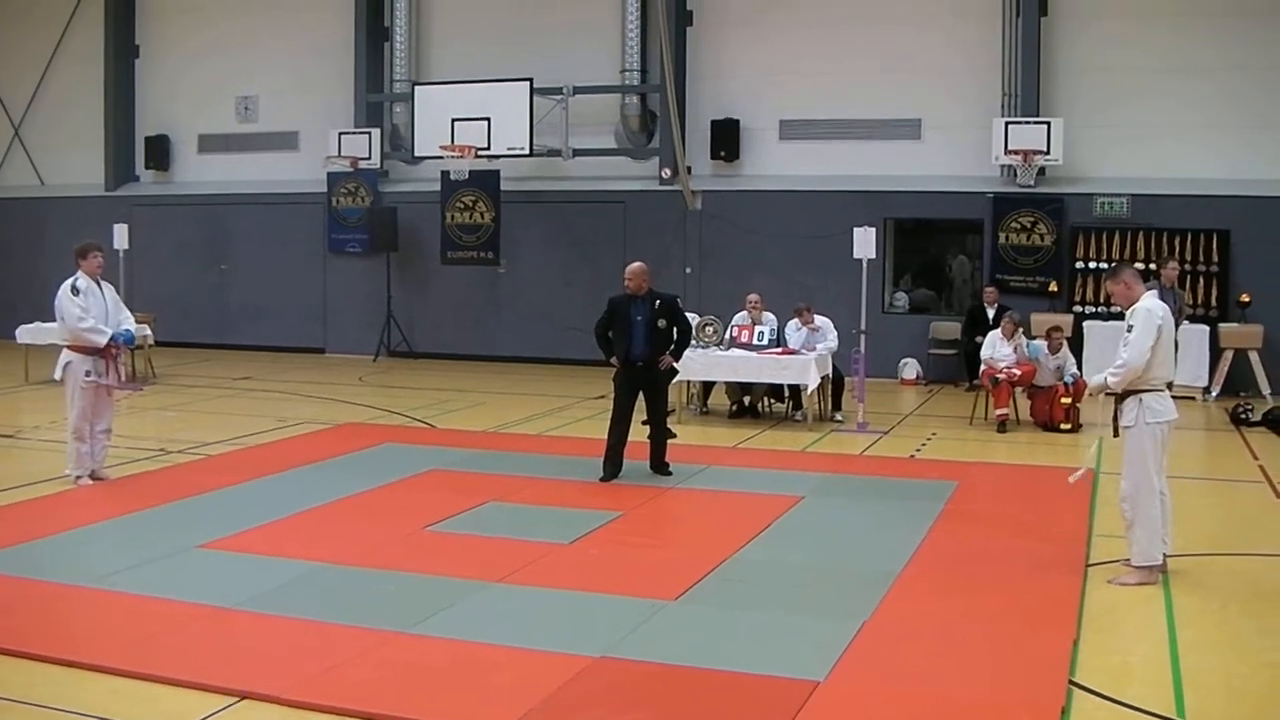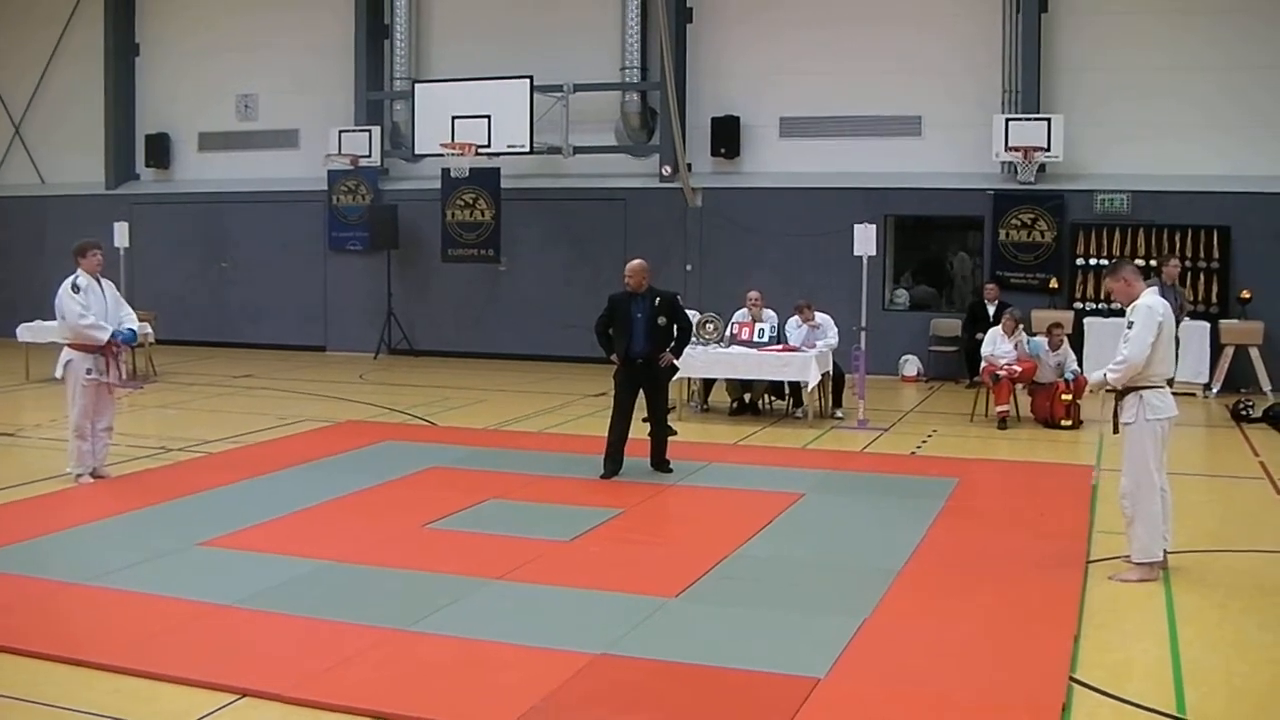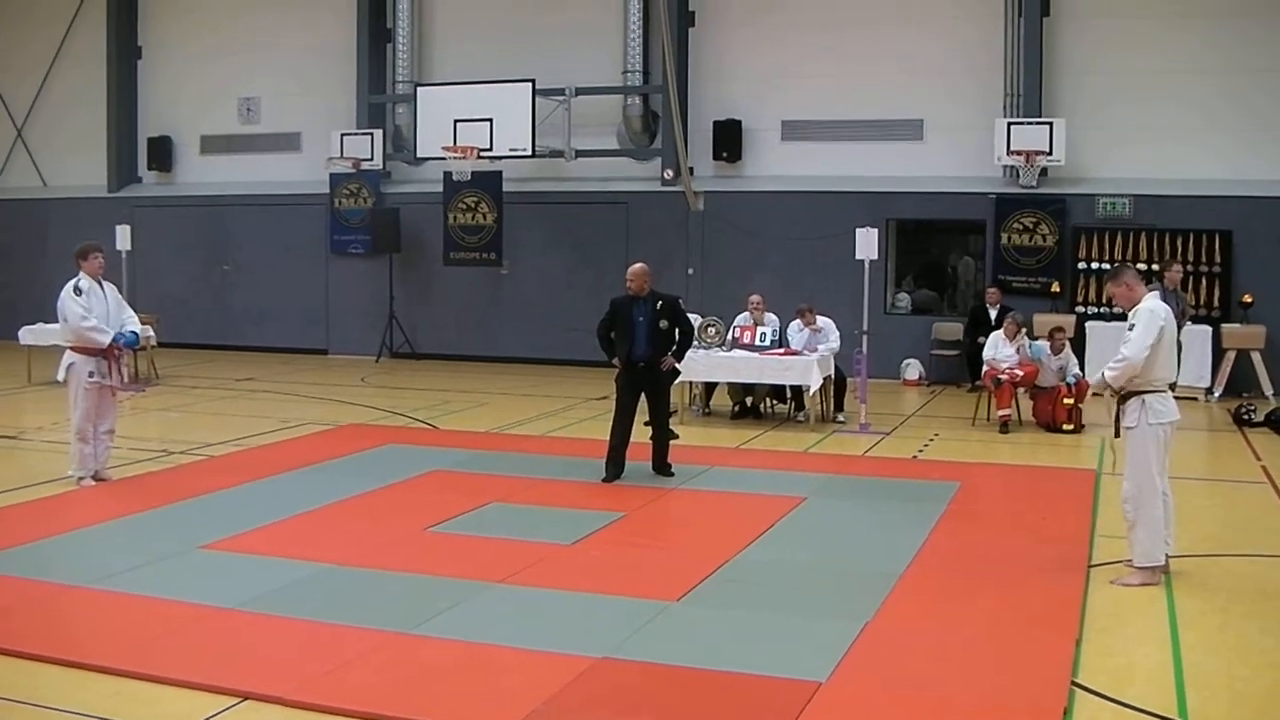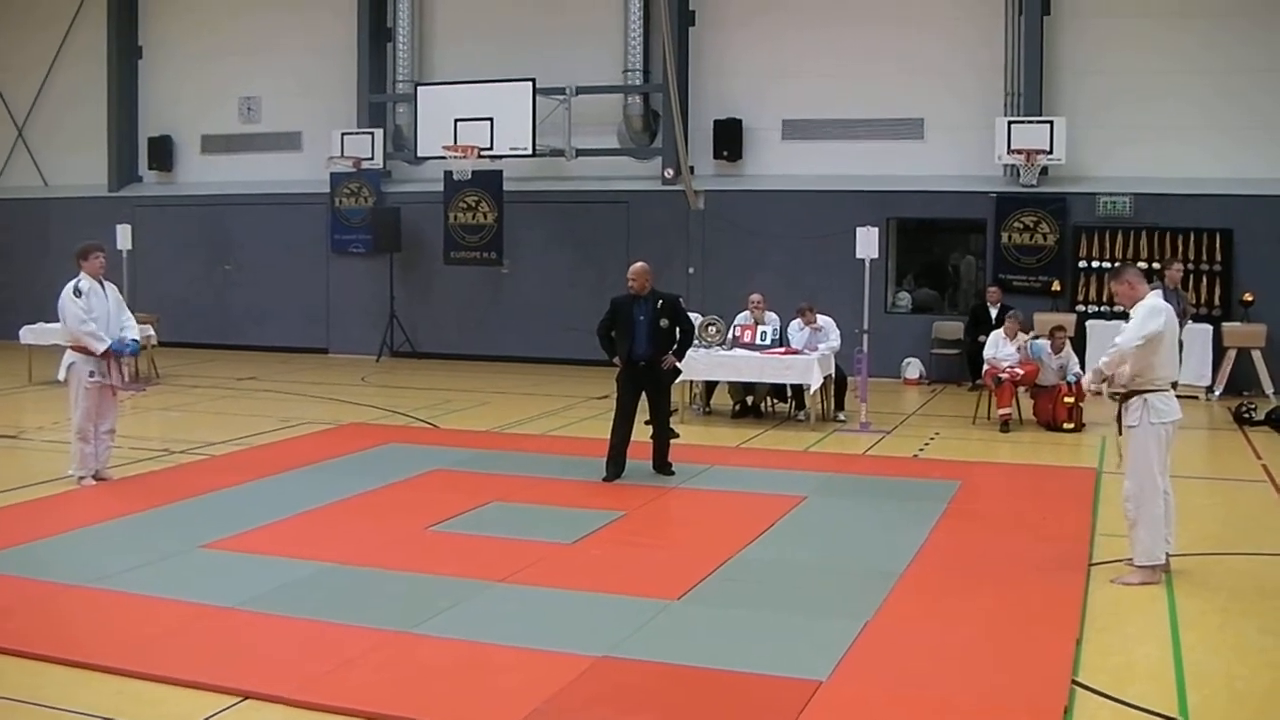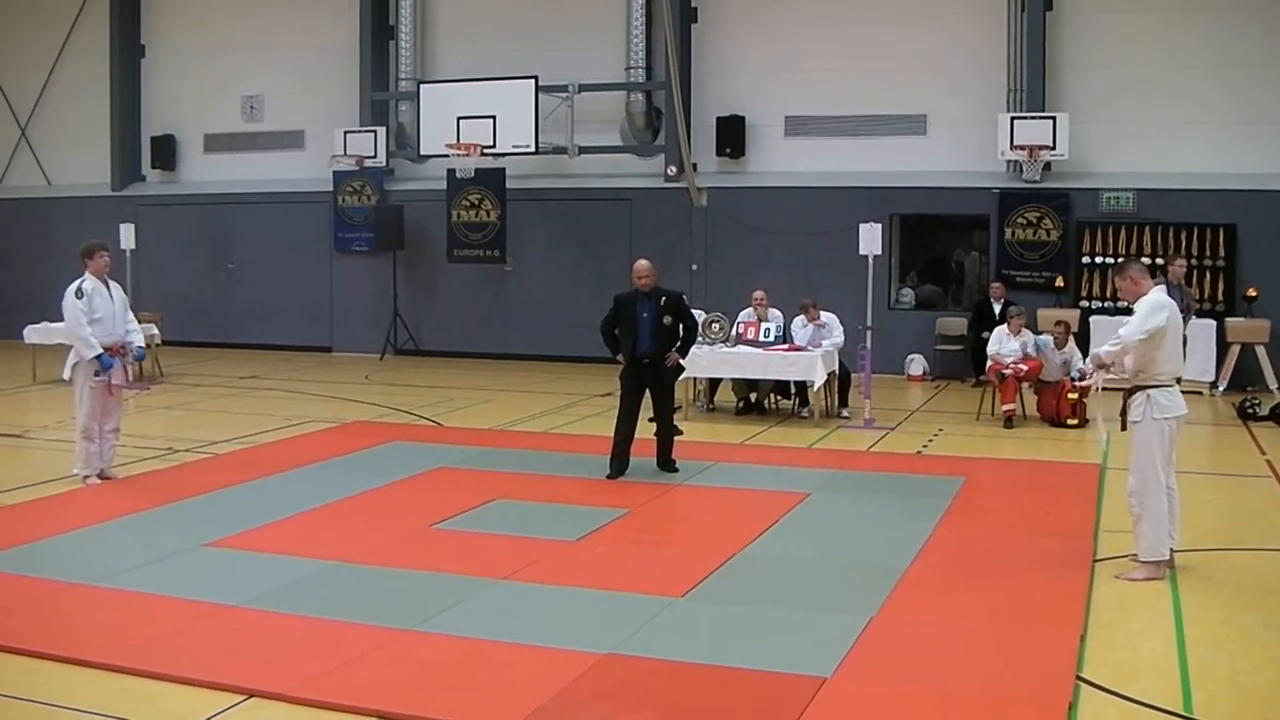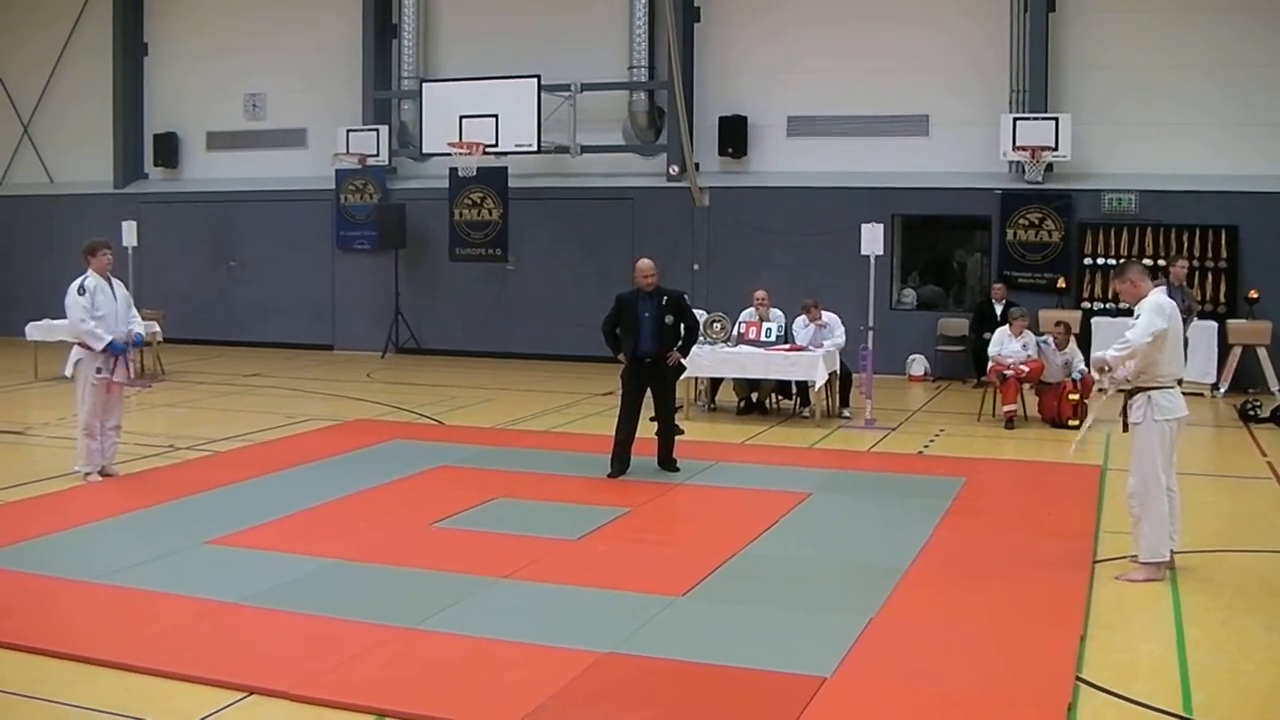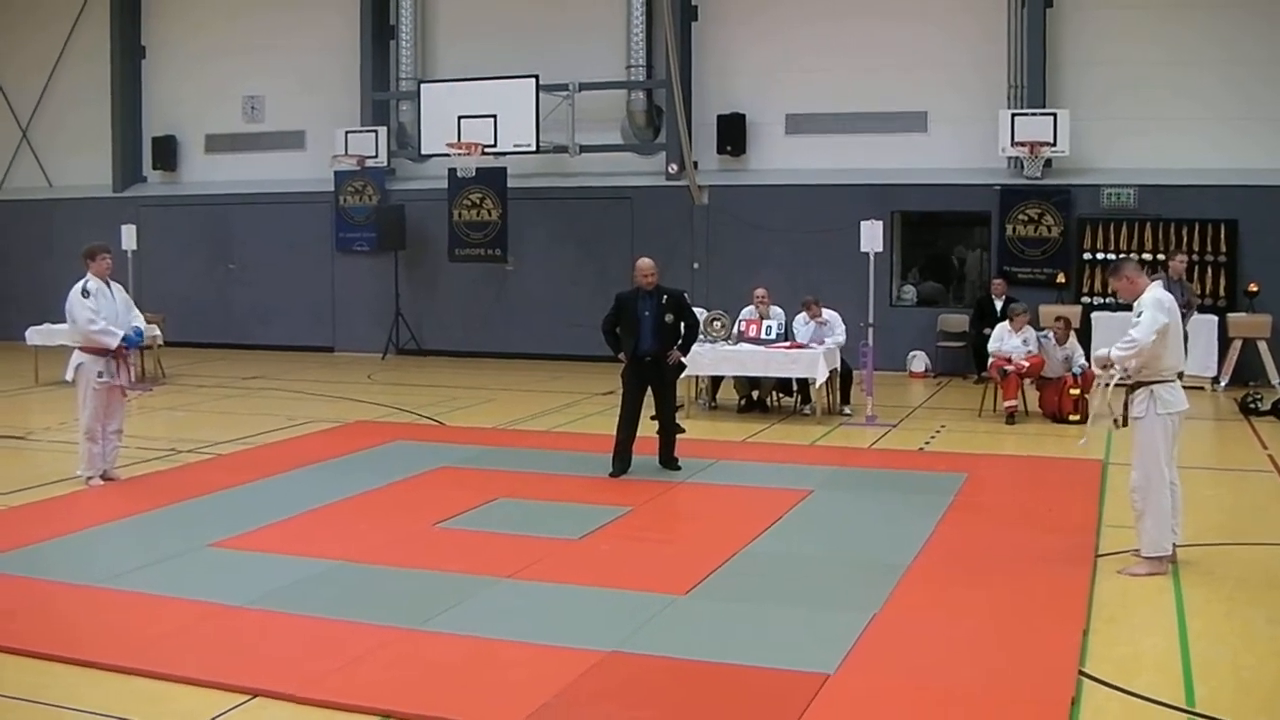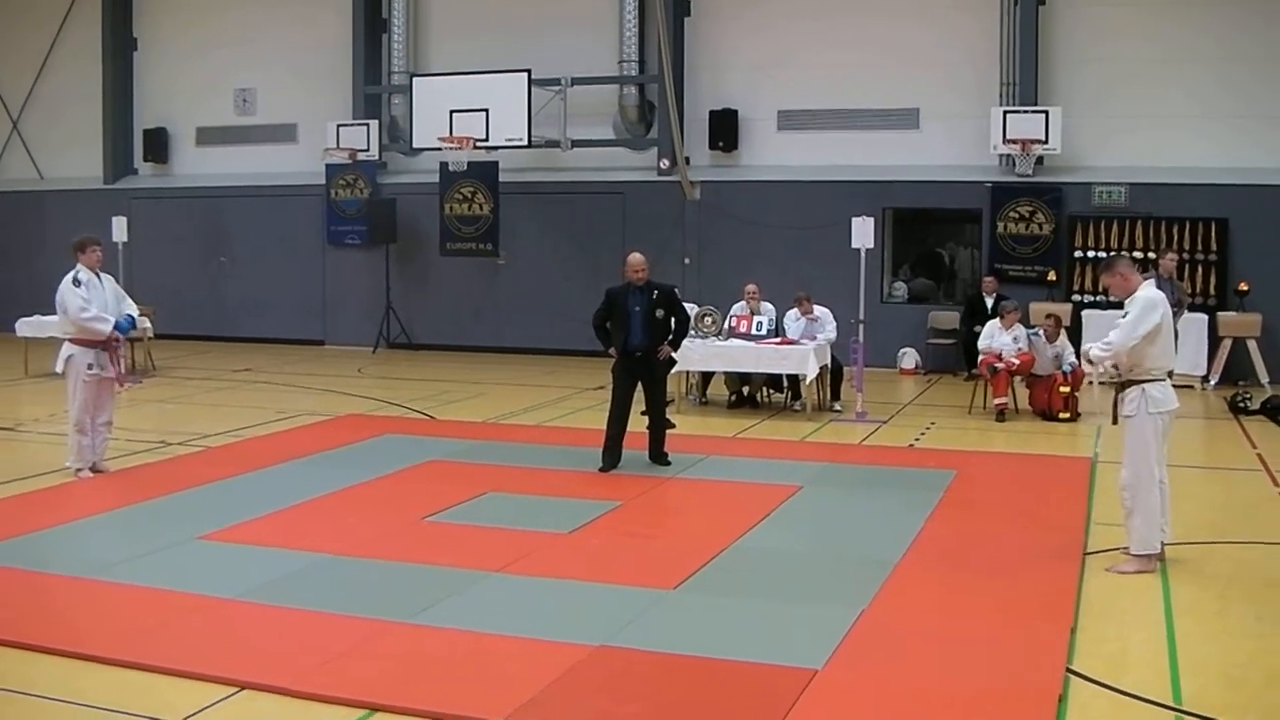
dt=0.2s
person 1, frame 1
left shoulder: (1145, 311)
right shoulder: (1155, 308)
left elbow: (1133, 362)
left wrist: (1103, 382)
right wrist: (1112, 381)
left hip: (1144, 407)
right hip: (1152, 403)
left knee: (1138, 487)
right knee: (1152, 483)
left ankle: (1146, 566)
right ankle: (1155, 553)
person 1, frame 2
left shoulder: (1145, 308)
right shoulder: (1154, 305)
left elbow: (1133, 358)
left wrist: (1104, 378)
right wrist: (1113, 377)
left hip: (1145, 404)
right hip: (1152, 400)
left knee: (1139, 484)
right knee: (1153, 479)
left ankle: (1147, 562)
right ankle: (1156, 550)
person 1, frame 3
left shoulder: (1148, 312)
right shoulder: (1156, 309)
left elbow: (1131, 357)
left wrist: (1105, 378)
right wrist: (1116, 380)
left hip: (1147, 408)
right hip: (1154, 404)
left knee: (1140, 488)
right knee: (1155, 484)
left ankle: (1148, 566)
right ankle: (1158, 554)
person 1, frame 4
left shoulder: (1149, 309)
right shoulder: (1158, 308)
left elbow: (1124, 347)
left wrist: (1101, 370)
right wrist: (1117, 375)
left hip: (1149, 407)
right hip: (1156, 403)
left knee: (1142, 486)
right knee: (1156, 483)
left ankle: (1148, 565)
right ankle: (1158, 553)
person 1, frame 5
left shoulder: (1154, 305)
right shoulder: (1163, 304)
left elbow: (1126, 339)
left wrist: (1100, 356)
right wrist: (1114, 361)
left hip: (1153, 403)
right hip: (1161, 398)
left knee: (1146, 482)
right knee: (1161, 479)
left ankle: (1153, 561)
right ankle: (1162, 549)
person 1, frame 6
left shoulder: (1155, 306)
right shoulder: (1163, 305)
left elbow: (1133, 343)
left wrist: (1103, 358)
right wrist: (1119, 365)
left hip: (1154, 404)
right hip: (1163, 400)
left knee: (1146, 484)
right knee: (1162, 480)
left ankle: (1153, 562)
right ankle: (1162, 550)
person 1, frame 7
left shoulder: (1153, 301)
right shoulder: (1160, 299)
left elbow: (1139, 342)
left wrist: (1107, 355)
right wrist: (1123, 362)
left hip: (1155, 398)
right hip: (1161, 394)
left knee: (1148, 478)
right knee: (1163, 474)
left ankle: (1156, 556)
right ankle: (1164, 544)
person 1, frame 8
left shoulder: (1145, 300)
right shoulder: (1152, 298)
left elbow: (1118, 343)
left wrist: (1091, 352)
right wrist: (1120, 365)
left hip: (1145, 398)
right hip: (1152, 393)
left knee: (1138, 476)
right knee: (1152, 472)
left ankle: (1144, 554)
right ankle: (1153, 542)
person 2, frame 1
left shoulder: (107, 288)
right shoulder: (72, 288)
left elbow: (123, 315)
right elbow: (78, 323)
left wrist: (126, 333)
right wrist: (110, 337)
left hip: (103, 361)
right hip: (80, 360)
left knee: (103, 418)
right knee: (80, 419)
left ankle: (96, 466)
right ankle: (80, 470)
person 2, frame 2
left shoulder: (107, 286)
right shoulder: (72, 286)
left elbow: (125, 312)
right elbow: (79, 320)
left wrist: (129, 331)
right wrist: (111, 334)
left hip: (104, 358)
right hip: (81, 359)
left knee: (104, 416)
right knee: (81, 417)
left ankle: (97, 464)
right ankle: (81, 468)
person 2, frame 3
left shoulder: (109, 289)
right shoulder: (74, 289)
left elbow: (127, 315)
right elbow: (81, 323)
left wrist: (131, 333)
right wrist: (112, 338)
left hip: (107, 361)
right hip: (83, 361)
left knee: (106, 419)
right knee: (83, 420)
left ankle: (99, 467)
right ankle: (83, 471)
person 2, frame 4
left shoulder: (110, 289)
right shoulder: (75, 289)
left elbow: (125, 318)
right elbow: (79, 325)
left wrist: (131, 340)
right wrist: (108, 345)
left hip: (107, 362)
right hip: (84, 361)
left knee: (107, 418)
right knee: (84, 419)
left ankle: (100, 466)
right ankle: (83, 471)
person 2, frame 5
left shoulder: (115, 288)
right shoulder: (80, 289)
left elbow: (128, 320)
right elbow: (77, 328)
left wrist: (137, 344)
right wrist: (98, 356)
left hip: (113, 360)
right hip: (89, 361)
left knee: (111, 417)
right knee: (89, 418)
left ankle: (104, 466)
right ankle: (88, 470)
person 2, frame 6
left shoulder: (117, 286)
right shoulder: (82, 286)
left elbow: (130, 314)
right elbow: (80, 323)
left wrist: (136, 333)
right wrist: (109, 343)
left hip: (115, 358)
right hip: (91, 357)
left knee: (113, 415)
right knee: (90, 415)
left ankle: (106, 462)
right ankle: (89, 467)
person 2, frame 7
left shoulder: (117, 289)
right shoulder: (83, 290)
left elbow: (133, 314)
right elbow: (89, 325)
left wrist: (136, 330)
right wrist: (121, 337)
left hip: (115, 362)
right hip: (92, 362)
left knee: (114, 419)
right knee: (92, 419)
left ankle: (107, 466)
right ankle: (91, 471)
person 2, frame 8
left shoulder: (107, 281)
right shoulder: (73, 281)
left elbow: (126, 303)
right elbow: (81, 314)
left wrist: (128, 318)
right wrist: (114, 324)
left hip: (105, 353)
right hip: (82, 353)
left knee: (104, 410)
right knee: (81, 411)
left ankle: (96, 458)
right ankle: (80, 463)
person 3, frame 1
left shoulder: (667, 302)
right shoulder: (616, 303)
left elbow: (685, 329)
right elbow: (600, 330)
left wrist: (674, 355)
right wrist: (610, 355)
left hip: (655, 369)
right hip: (627, 369)
left knee: (658, 420)
right knee: (619, 420)
left ankle: (658, 463)
right ankle: (612, 467)
person 3, frame 2
left shoulder: (667, 299)
right shoulder: (617, 300)
left elbow: (686, 326)
right elbow: (600, 327)
left wrist: (674, 352)
right wrist: (610, 352)
left hip: (655, 366)
right hip: (627, 366)
left knee: (659, 417)
right knee: (619, 417)
left ankle: (659, 460)
right ankle: (612, 464)
person 3, frame 3
left shoulder: (669, 303)
right shoulder: (619, 304)
left elbow: (687, 330)
right elbow: (602, 331)
left wrist: (676, 356)
right wrist: (612, 355)
left hip: (657, 370)
right hip: (629, 370)
left knee: (660, 420)
right knee: (621, 420)
left ankle: (661, 464)
right ankle: (614, 467)
person 3, frame 4
left shoulder: (669, 302)
right shoulder: (619, 303)
left elbow: (688, 329)
right elbow: (603, 330)
left wrist: (677, 355)
right wrist: (613, 355)
left hip: (658, 369)
right hip: (630, 369)
left knee: (661, 419)
right knee: (622, 419)
left ankle: (661, 463)
right ankle: (614, 466)
person 3, frame 5
left shoulder: (672, 299)
right shoulder: (622, 301)
left elbow: (691, 326)
right elbow: (606, 328)
left wrist: (681, 352)
right wrist: (617, 352)
left hip: (662, 366)
right hip: (633, 366)
left knee: (665, 417)
right knee: (626, 417)
left ankle: (665, 460)
right ankle: (618, 464)
person 3, frame 6
left shoulder: (674, 298)
right shoulder: (624, 300)
left elbow: (692, 325)
right elbow: (607, 327)
left wrist: (682, 351)
right wrist: (618, 352)
left hip: (663, 365)
right hip: (635, 366)
left knee: (666, 416)
right knee: (627, 416)
left ankle: (666, 459)
right ankle: (619, 463)
person 3, frame 7
left shoulder: (674, 297)
right shoulder: (624, 299)
left elbow: (692, 324)
right elbow: (607, 326)
left wrist: (682, 349)
right wrist: (619, 351)
left hip: (663, 364)
right hip: (635, 364)
left knee: (667, 415)
right knee: (628, 415)
left ankle: (667, 458)
right ankle: (621, 462)
person 3, frame 8
left shoulder: (664, 292)
right shoulder: (614, 294)
left elbow: (683, 319)
right elbow: (598, 321)
left wrist: (673, 345)
right wrist: (609, 346)
left hip: (654, 359)
right hip: (625, 360)
left knee: (657, 410)
right knee: (618, 410)
left ankle: (657, 453)
right ankle: (611, 457)
